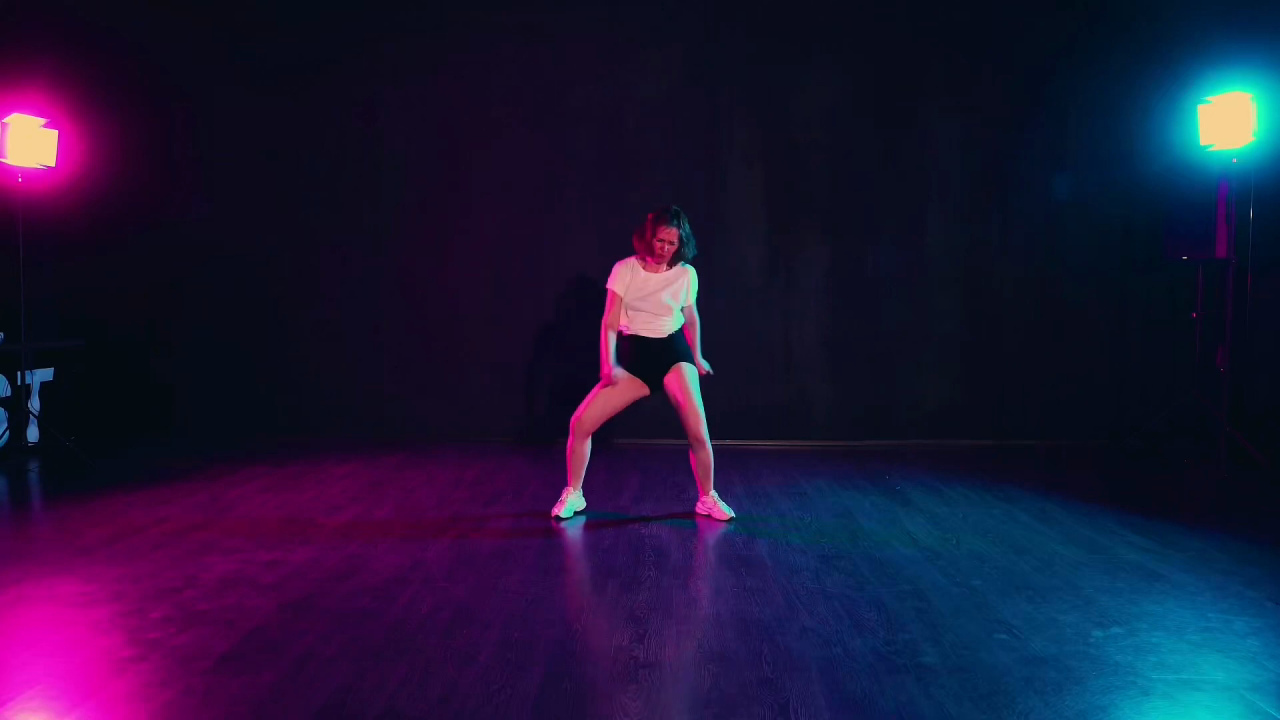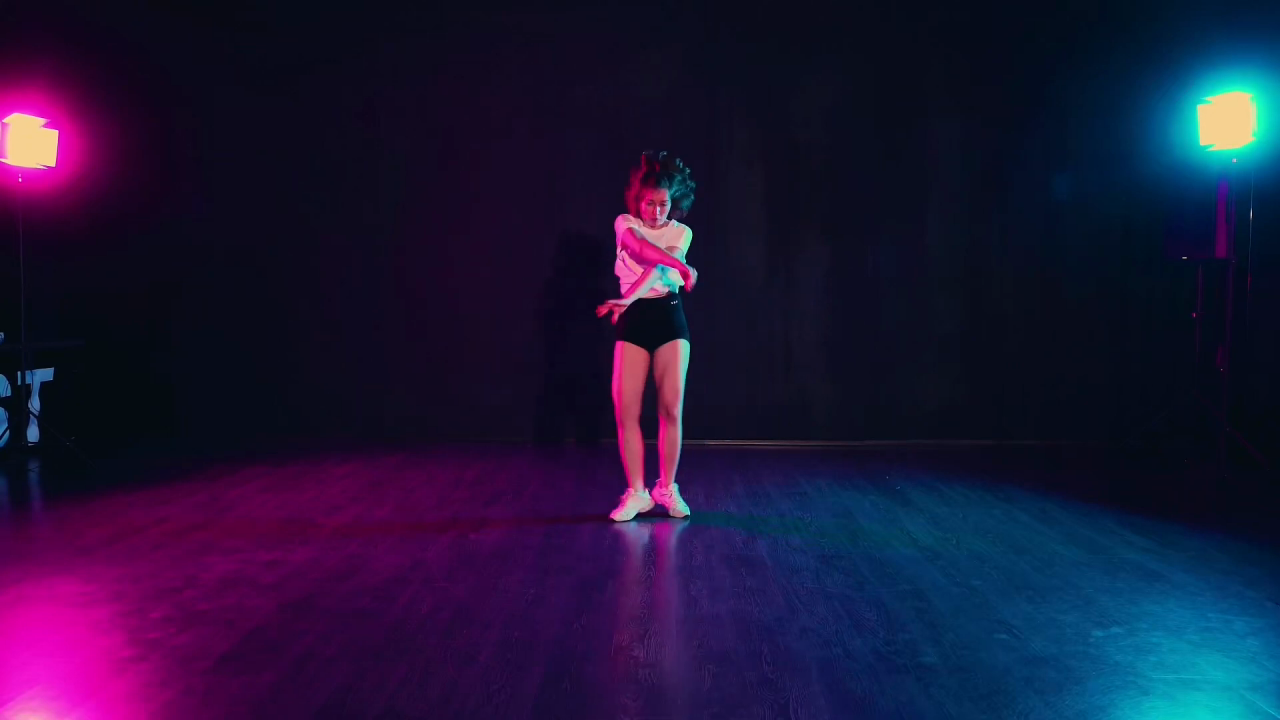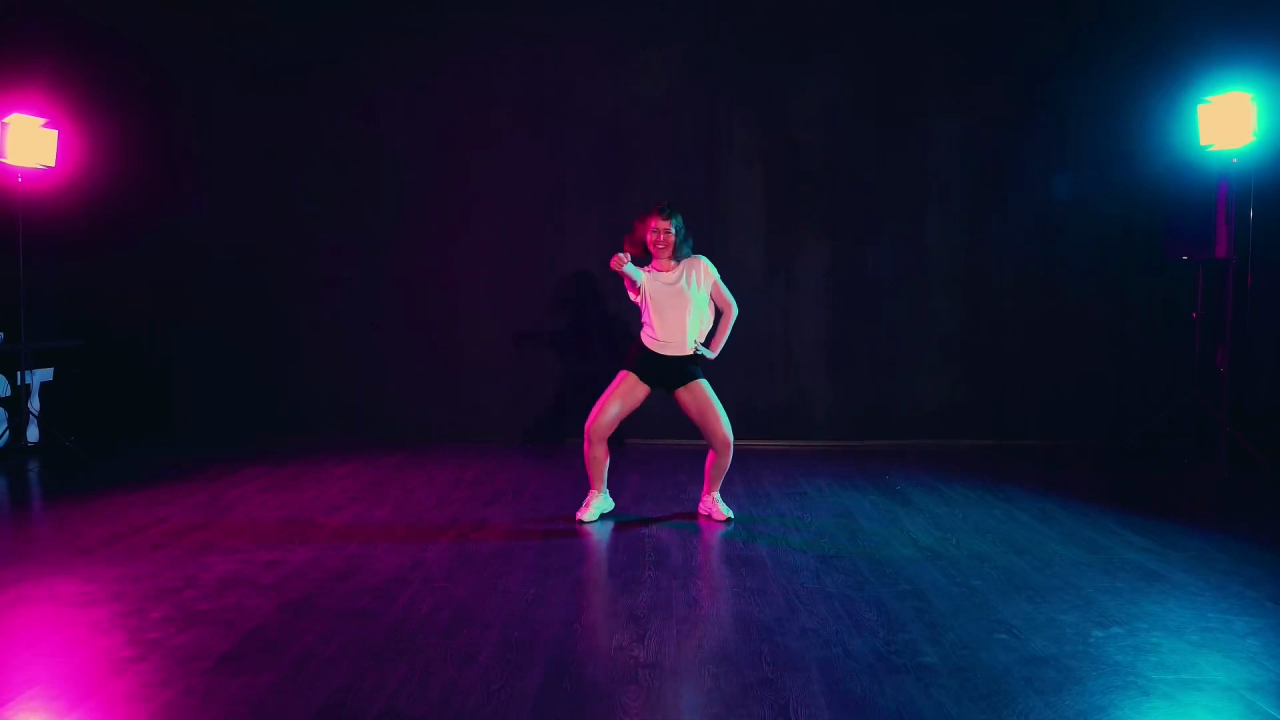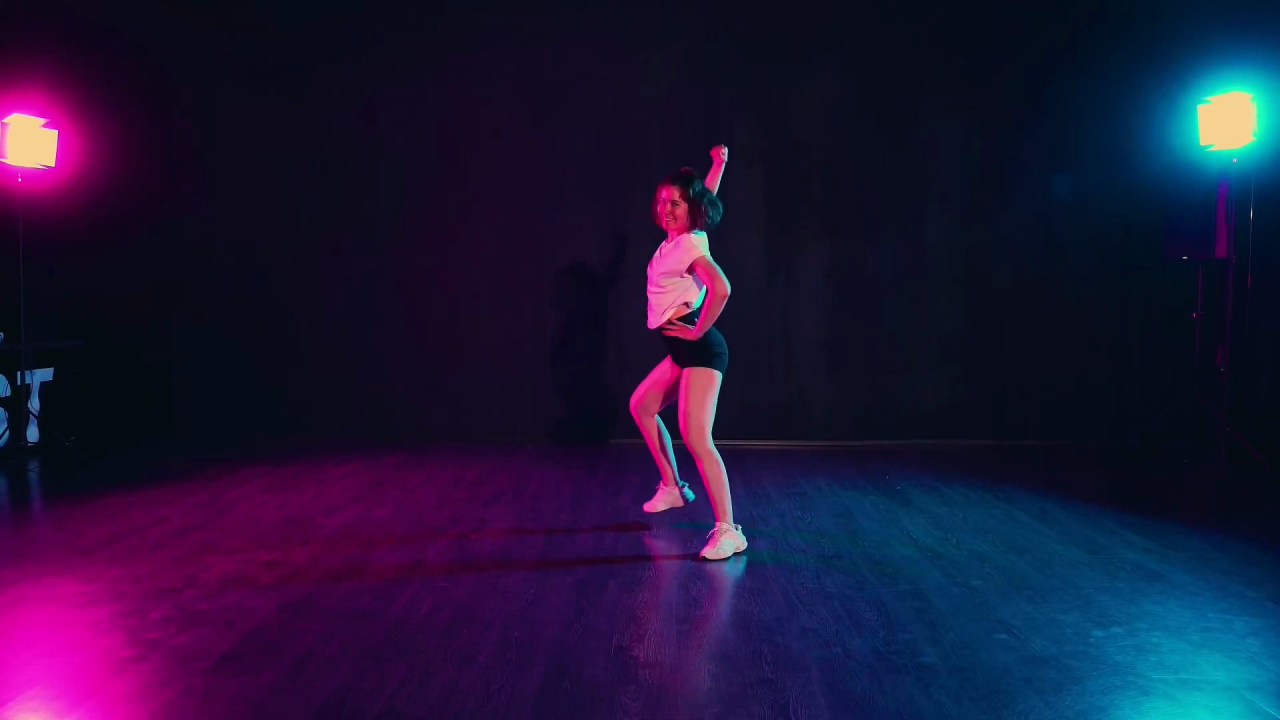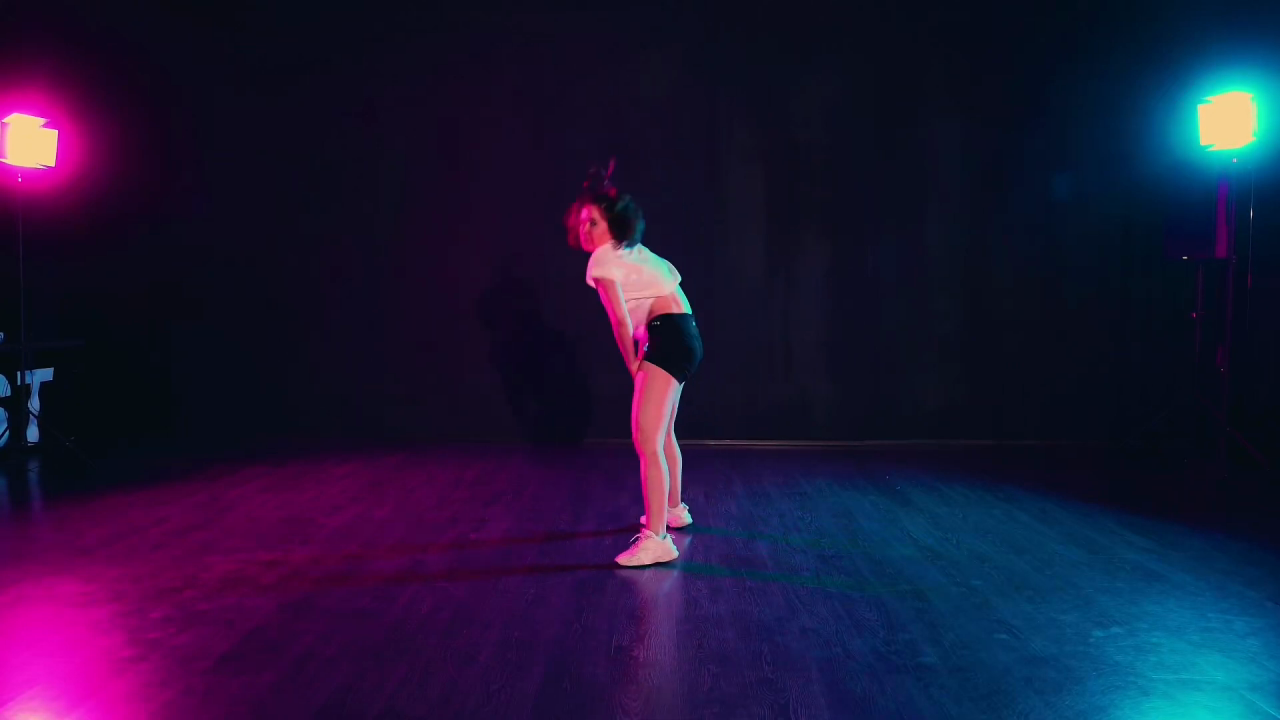
dt=1s
person 1, frame 1
left shoulder: (687, 275)
right shoulder: (625, 269)
right elbow: (610, 320)
left wrist: (697, 356)
right wrist: (608, 362)
left hip: (673, 353)
right hip: (635, 359)
left knee: (698, 434)
right knee: (580, 423)
left ankle: (708, 498)
right ankle: (573, 494)
person 1, frame 2
left shoulder: (680, 231)
right shoulder: (626, 223)
left elbow: (670, 264)
right elbow: (634, 246)
left wrist: (631, 294)
right wrist: (679, 267)
left hip: (668, 316)
right hip: (634, 319)
left knee: (671, 409)
right knee: (626, 411)
left ankle: (667, 488)
right ankle: (635, 492)
person 1, frame 3
left shoulder: (700, 267)
right shoulder: (637, 273)
left elbow: (730, 308)
right elbow: (637, 280)
left wrist: (714, 349)
right wrist: (623, 270)
left hip: (686, 365)
right hip: (645, 361)
left knee: (723, 440)
right knee: (595, 429)
left ankle: (710, 498)
right ankle: (598, 496)
person 1, frame 4
left shoulder: (690, 245)
right shoulder: (683, 236)
left elbow: (721, 289)
right elbow: (707, 195)
left wrist: (701, 328)
right wrist: (717, 165)
left hip: (699, 348)
right hip: (684, 349)
left knee: (696, 438)
right knee: (641, 406)
left ankle: (727, 530)
right ankle: (671, 487)
person 1, frame 5
left shoulder: (600, 262)
right shoulder: (634, 249)
left elbow: (621, 322)
right elbow: (667, 289)
left wrist: (632, 363)
left hip: (670, 340)
right hip: (683, 336)
left knee: (646, 438)
right knee: (661, 432)
left ankle: (657, 539)
right ankle: (672, 508)
